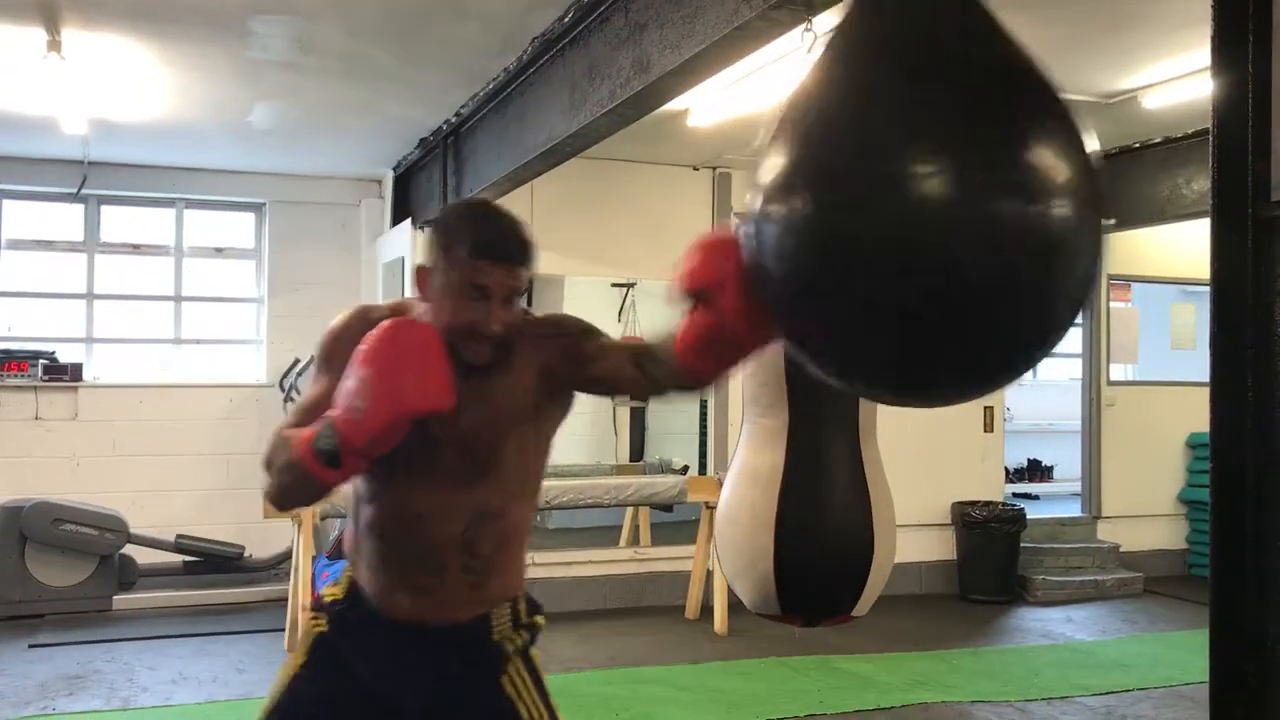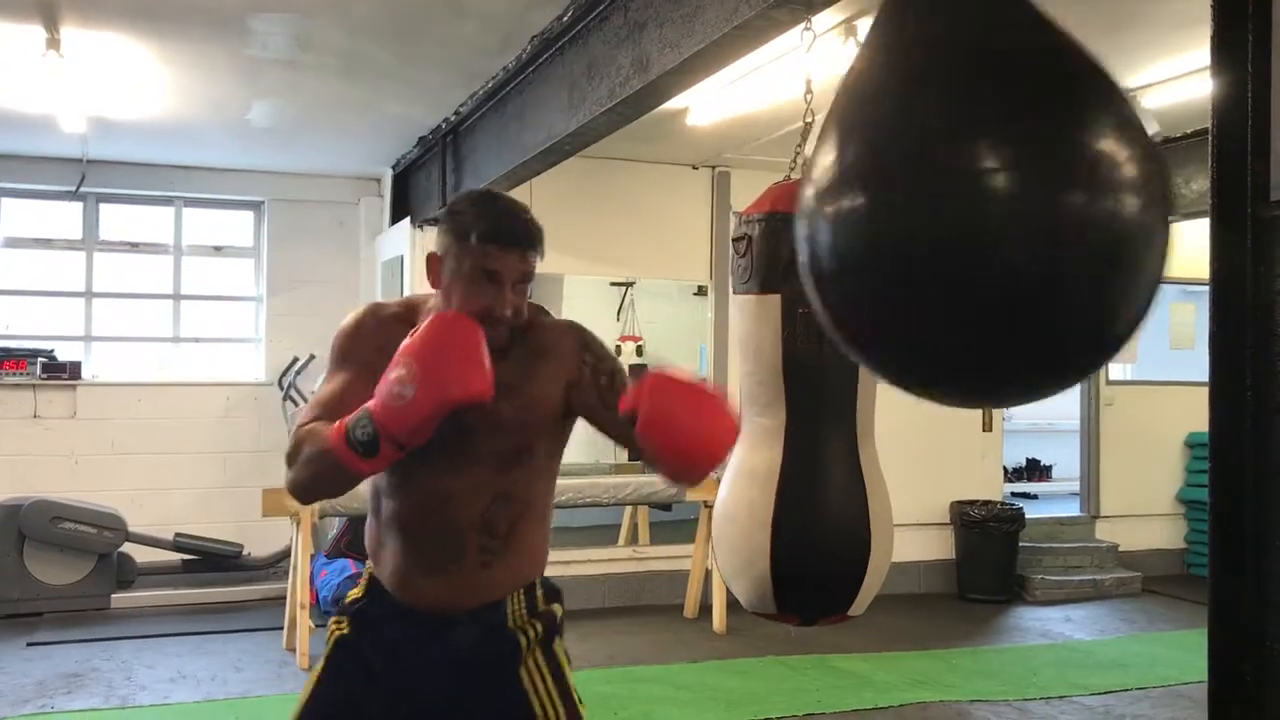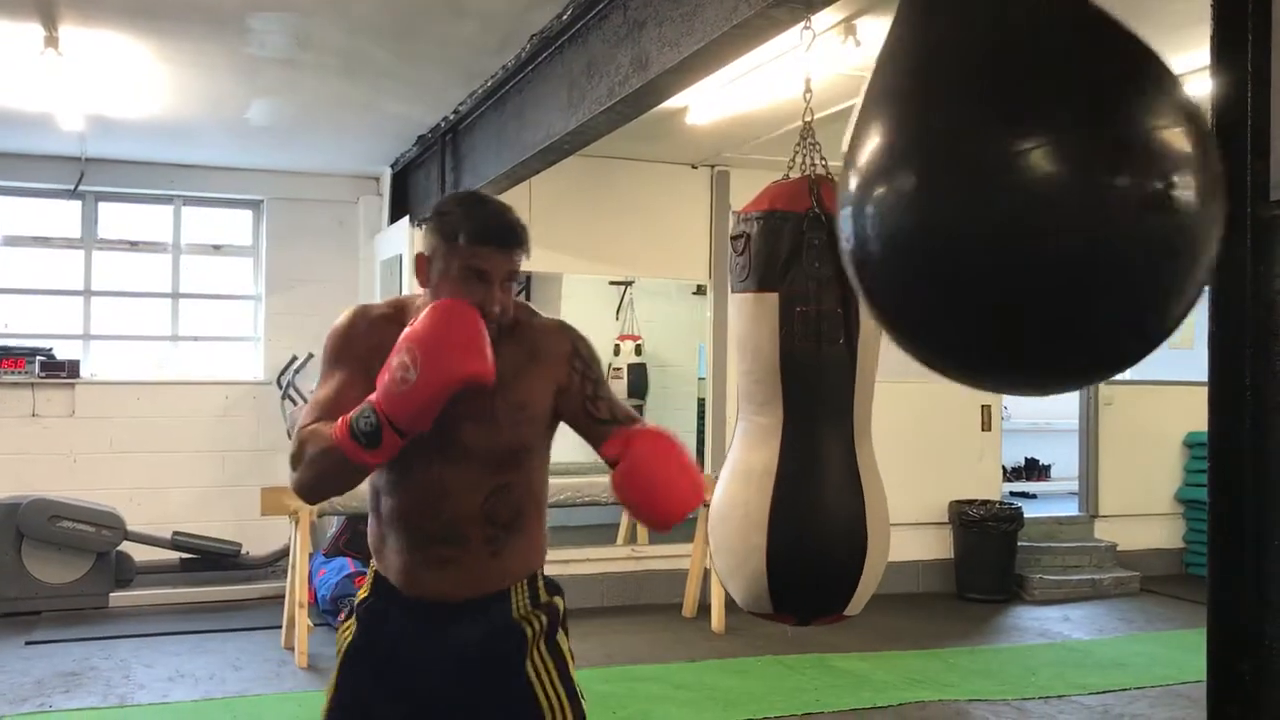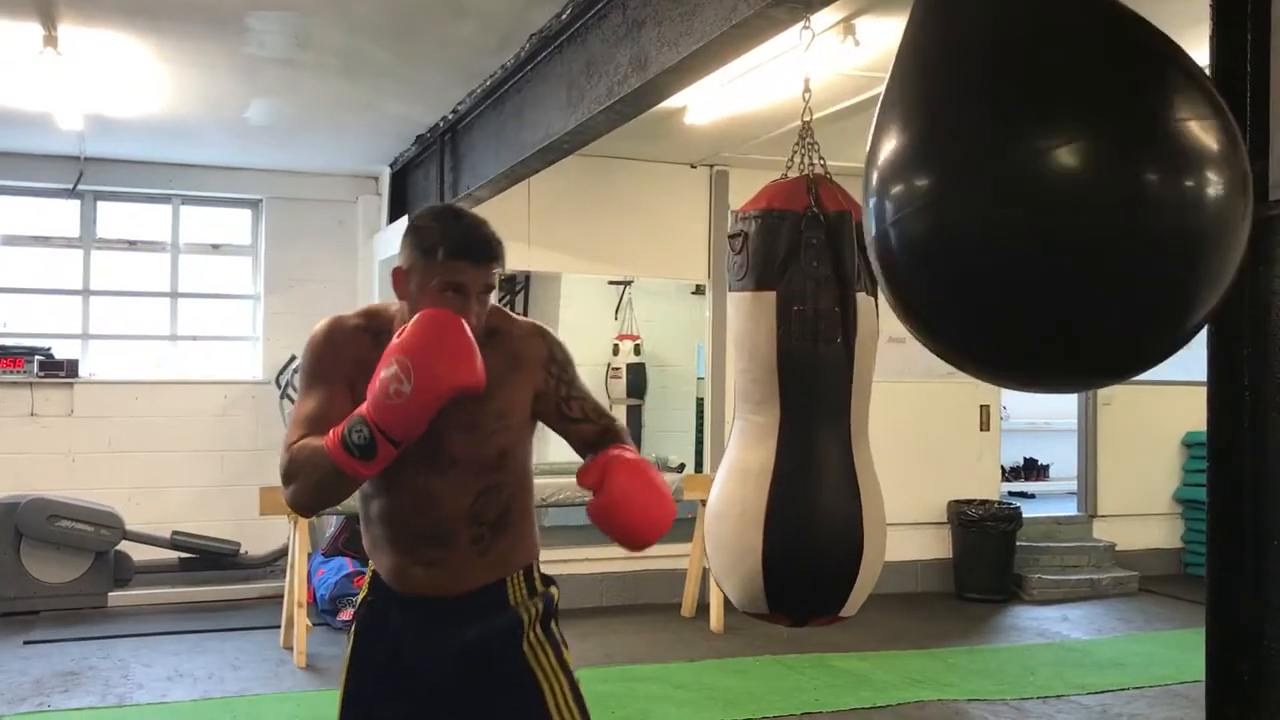
dt=0.1s
person 1, frame 1
left shoulder: (549, 349)
right shoulder: (364, 338)
left elbow: (674, 364)
right elbow: (282, 484)
left wrist: (729, 319)
right wrist: (349, 430)
left hip: (482, 645)
right hip: (360, 628)
person 1, frame 2
left shoulder: (563, 351)
right shoulder: (376, 333)
left elbow: (657, 438)
right elbow: (305, 477)
left wrist: (684, 433)
right wrist: (389, 418)
left hip: (502, 630)
right hip: (383, 621)
person 1, frame 3
left shoulder: (551, 350)
right shoulder: (367, 334)
left elbow: (626, 437)
right elbow: (309, 476)
left wrist: (655, 468)
right wrist: (392, 408)
left hip: (503, 623)
right hip: (389, 616)
person 1, frame 4
left shoulder: (528, 351)
right shoulder: (344, 344)
left elbow: (601, 436)
right elbow: (300, 489)
left wrist: (623, 476)
right wrist: (384, 418)
left hip: (500, 614)
right hip: (391, 613)
